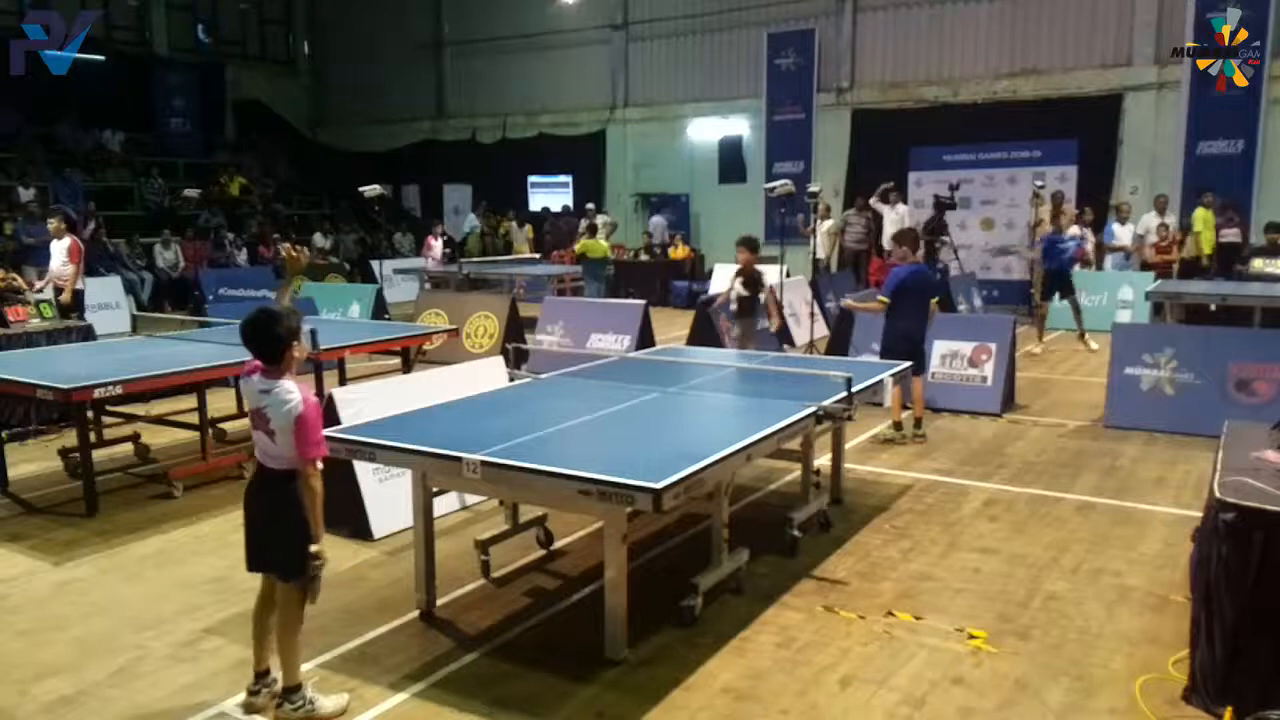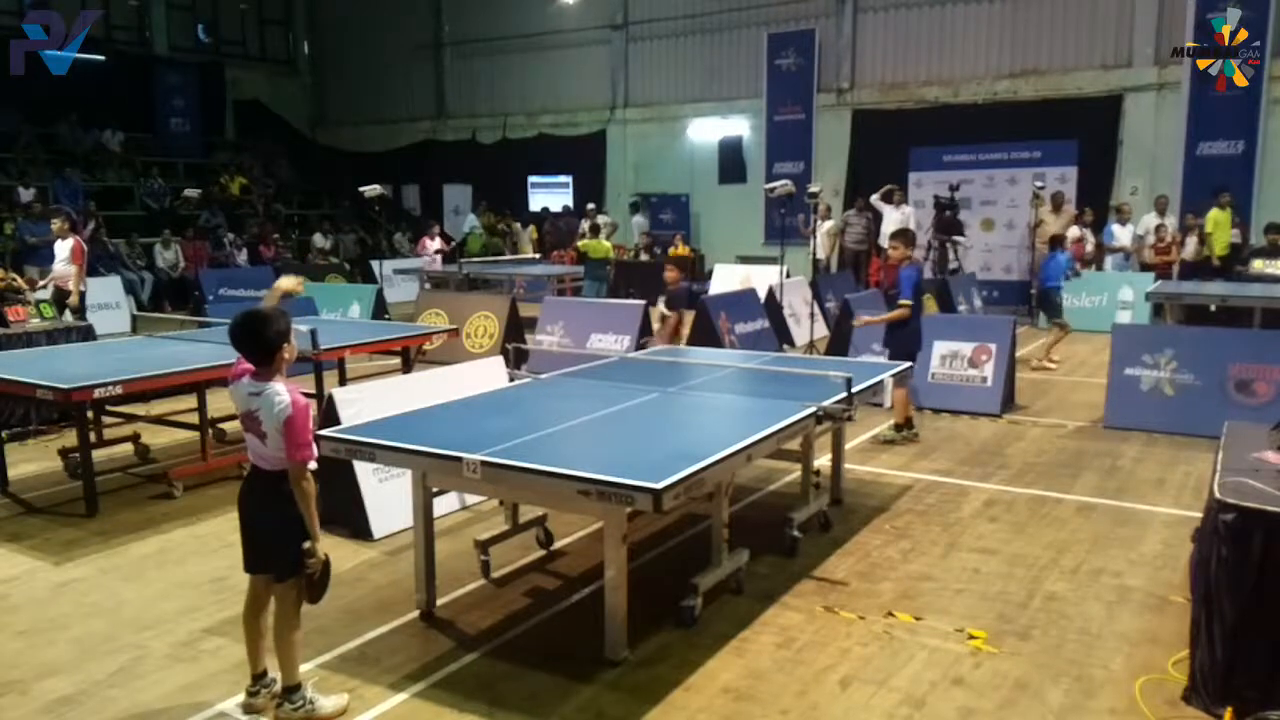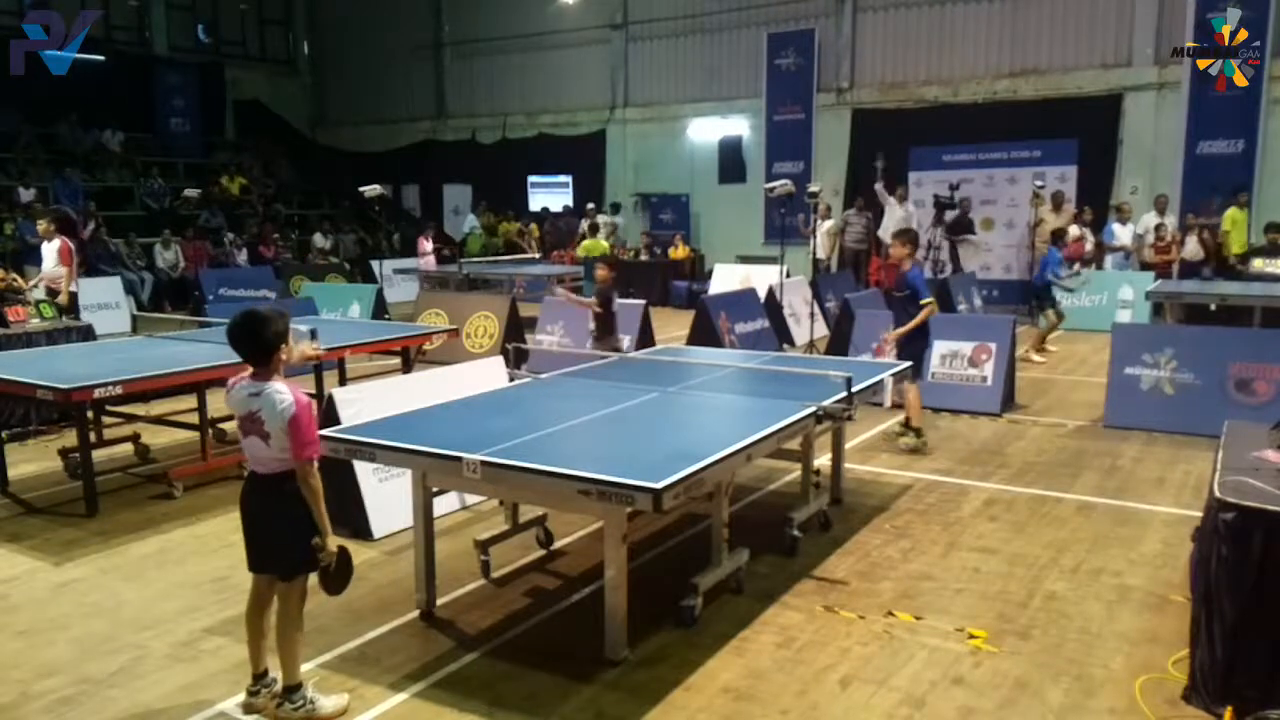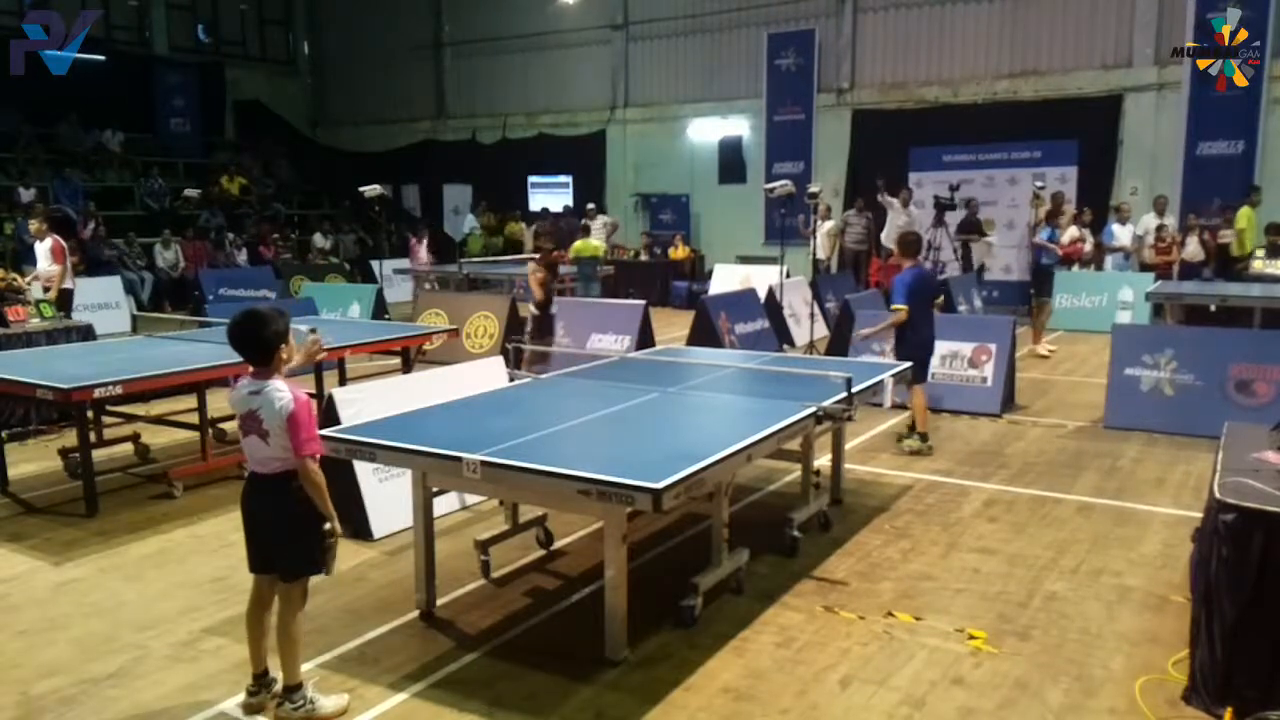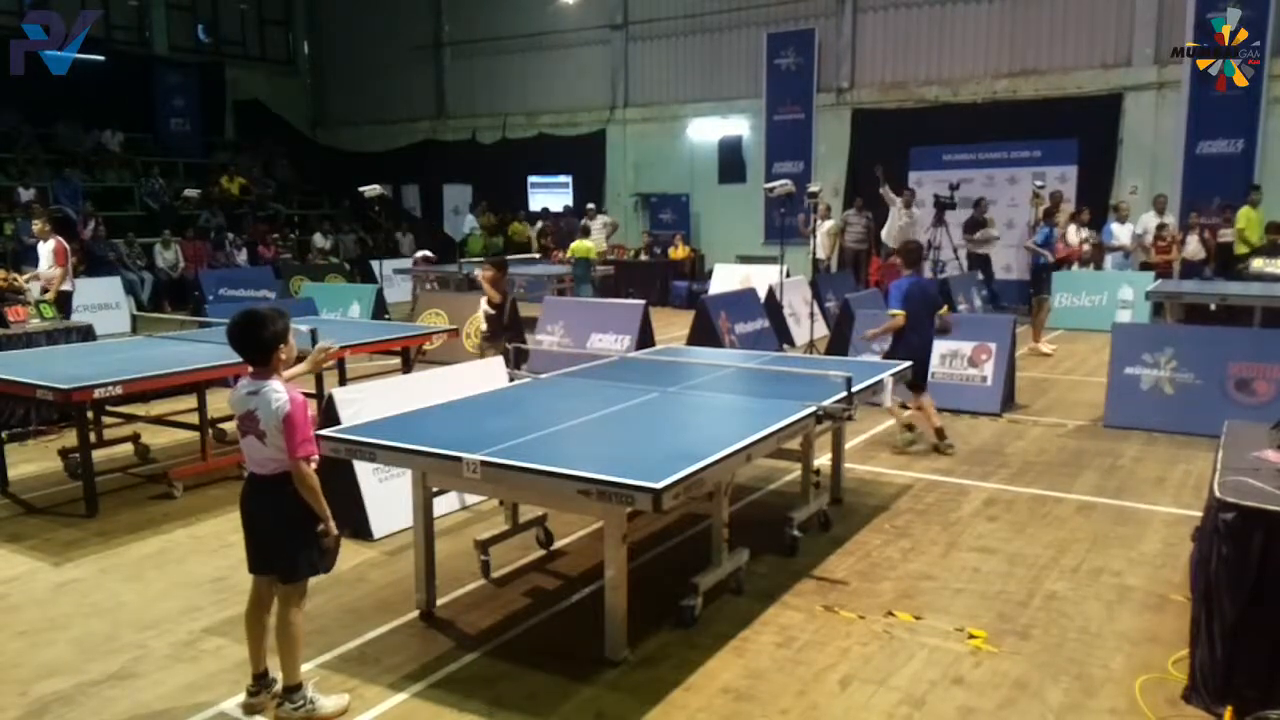
dt=0.4s
person 1, frame 1
left shoulder: (251, 377)
right shoulder: (303, 403)
left elbow: (267, 344)
right elbow: (310, 476)
right wrist: (318, 536)
left hip: (262, 492)
right hip: (289, 499)
left knee: (270, 590)
right knee: (293, 602)
left ankle: (259, 683)
person 1, frame 2
left shoulder: (239, 382)
right shoulder: (292, 404)
left elbow: (248, 341)
right elbow: (299, 476)
left wrist: (274, 294)
right wrist: (315, 534)
left hip: (254, 490)
right hip: (283, 498)
left knee: (258, 590)
right knee: (288, 599)
person 1, frame 3
left shoulder: (237, 391)
right shoulder: (295, 403)
right elbow: (306, 474)
left wrist: (290, 361)
right wrist: (326, 530)
left hip: (255, 491)
right hip: (287, 498)
left knee: (262, 590)
right knee: (291, 599)
left ankle: (260, 684)
person 1, frame 4
left shoulder: (240, 390)
right shoulder: (294, 401)
right elbow: (308, 470)
left wrist: (299, 360)
right wrist: (331, 517)
left hip: (255, 491)
right hip: (289, 498)
left knee: (262, 591)
right knee: (292, 599)
left ankle: (259, 684)
person 1, frame 5
left shoulder: (241, 390)
right shoulder: (291, 403)
right elbow: (301, 472)
left wrist: (307, 366)
right wrist: (327, 518)
left hip: (254, 493)
right hip: (286, 499)
left knee: (261, 592)
right knee: (291, 600)
left ankle: (259, 684)
person 2, frame 1
left shoulder: (897, 273)
right shoulder: (928, 273)
left elbow: (881, 306)
right elbow: (932, 308)
left wrist: (854, 305)
left hip: (896, 336)
right hip: (917, 335)
left knee: (894, 380)
right knee: (917, 379)
left ankle: (897, 429)
right ankle: (918, 428)
person 2, frame 2
left shoulder: (906, 275)
right shoulder: (912, 272)
left elbow: (904, 311)
left wrist: (873, 320)
left hip: (903, 337)
right hip: (903, 336)
left knee: (898, 381)
right knee: (901, 380)
left ankle: (897, 430)
right ankle: (908, 427)
person 2, frame 3
left shoulder: (914, 275)
right shoulder: (902, 273)
left elbow: (929, 308)
left wrist: (902, 331)
right wrist: (897, 331)
left hip: (913, 338)
right hip: (908, 337)
left knee: (909, 382)
right knee: (908, 381)
left ankle: (917, 434)
right ankle: (908, 425)
person 2, frame 4
left shoulder: (901, 279)
right shoulder: (928, 275)
left elbow: (900, 315)
right elbow: (938, 303)
left wrist: (872, 331)
left hip: (910, 342)
right hip: (926, 339)
left knee: (915, 386)
right knee: (916, 385)
left ankle: (922, 438)
right ankle: (914, 429)
person 2, frame 5
left shoulder: (898, 286)
right shoulder: (929, 286)
left elbow: (898, 320)
right elbow: (944, 317)
left wrist: (875, 333)
right wrist: (938, 328)
left hip: (905, 348)
right hip: (924, 349)
right knee: (919, 392)
left ankle: (908, 428)
right ankle: (942, 438)
